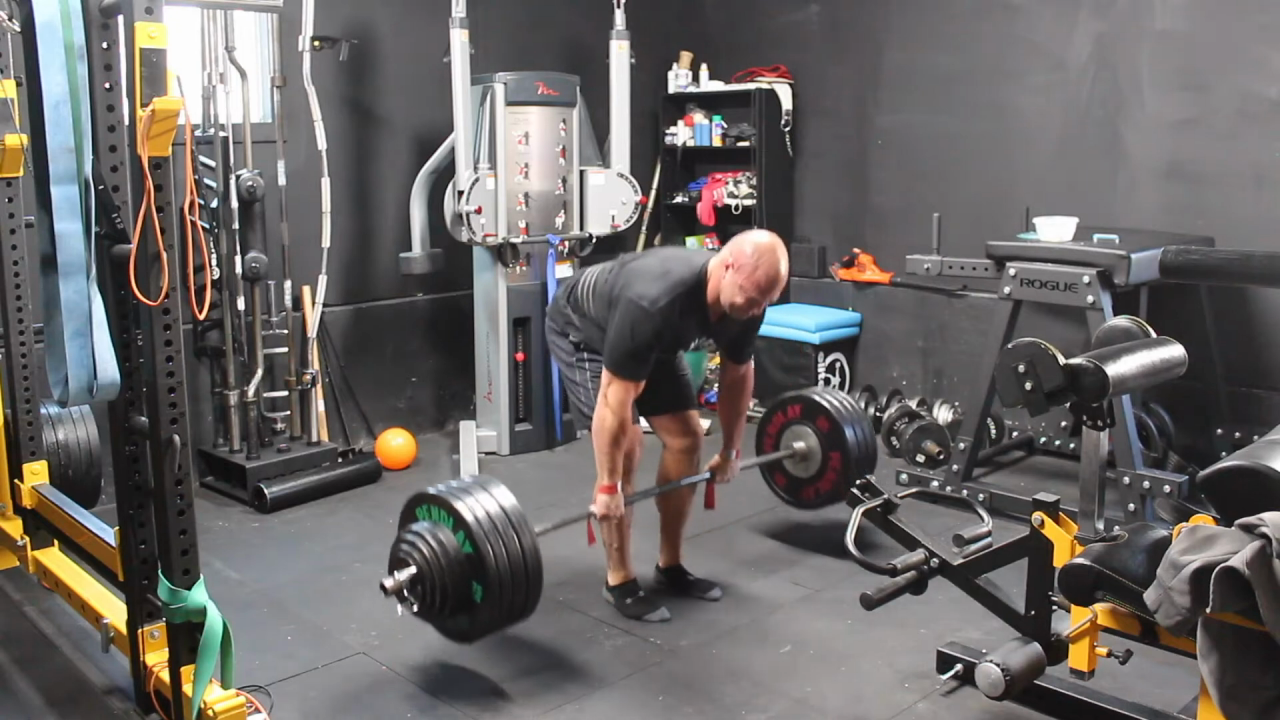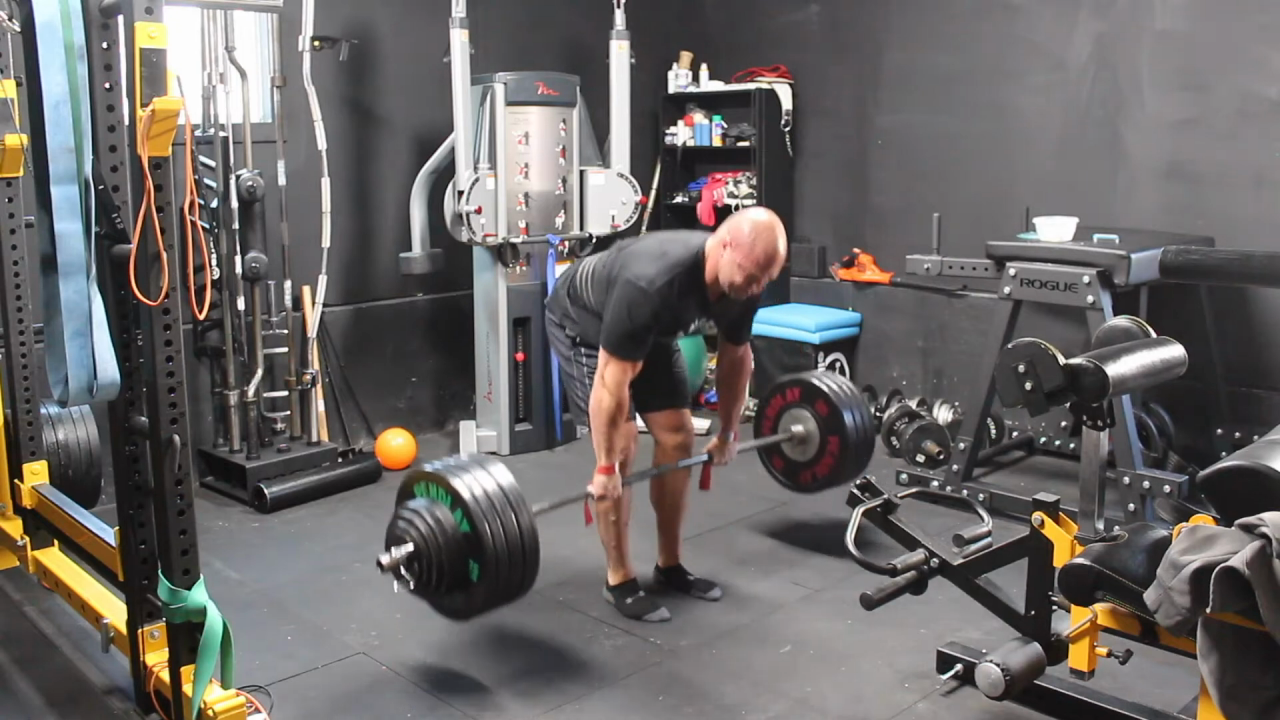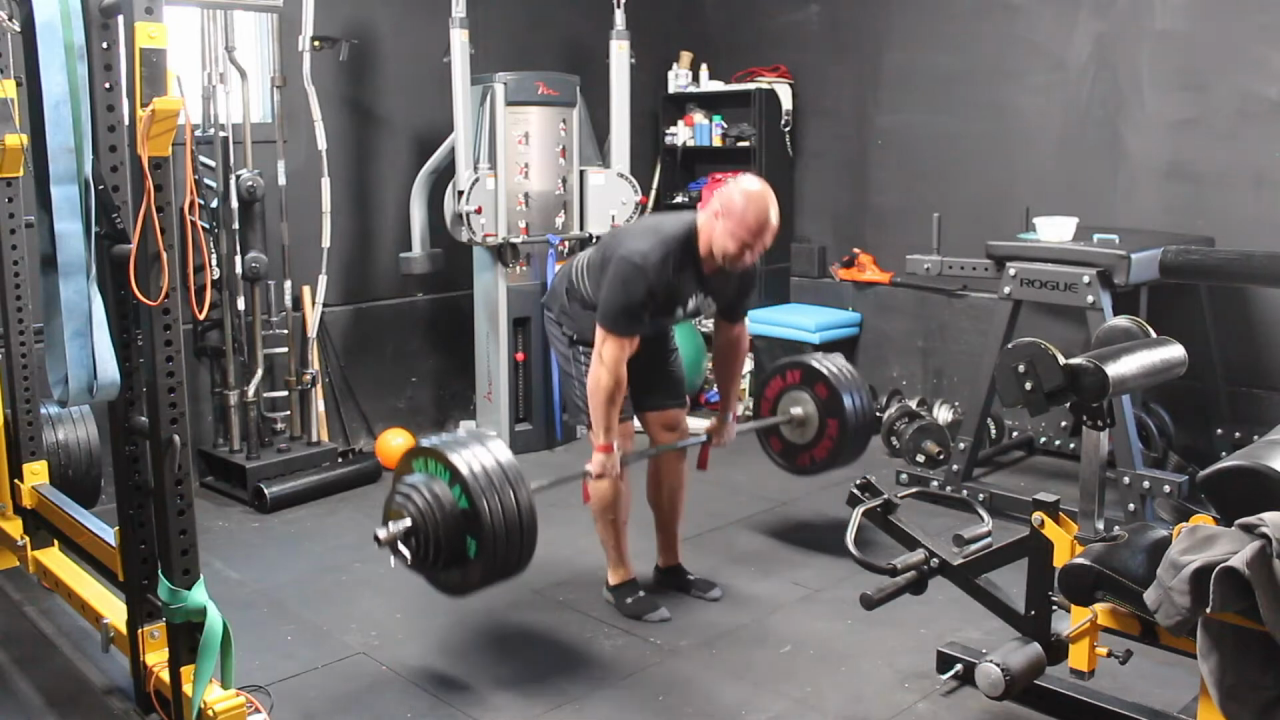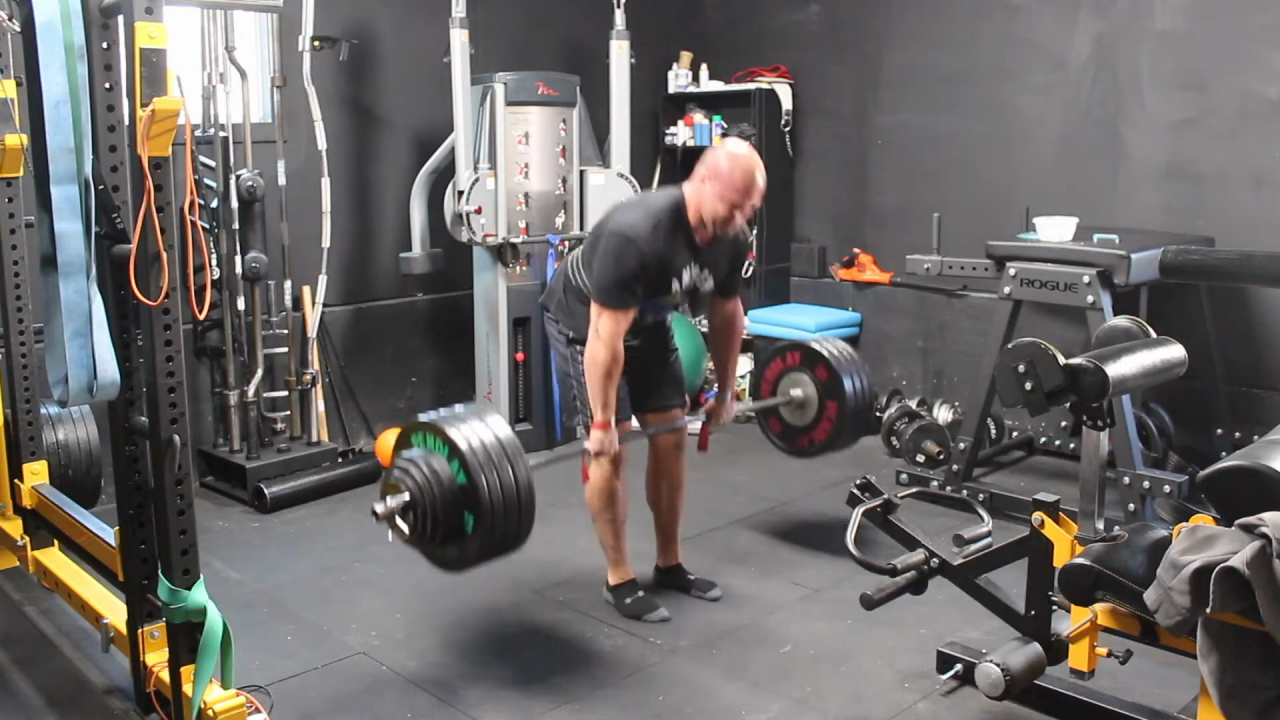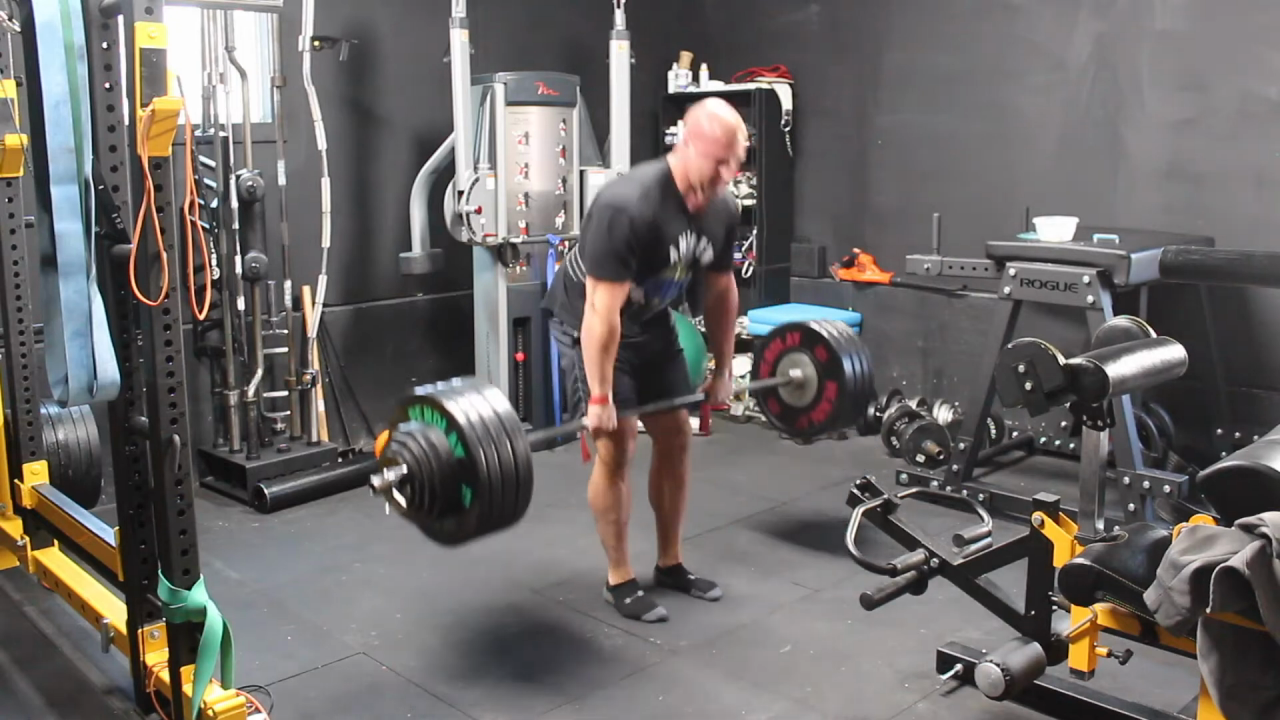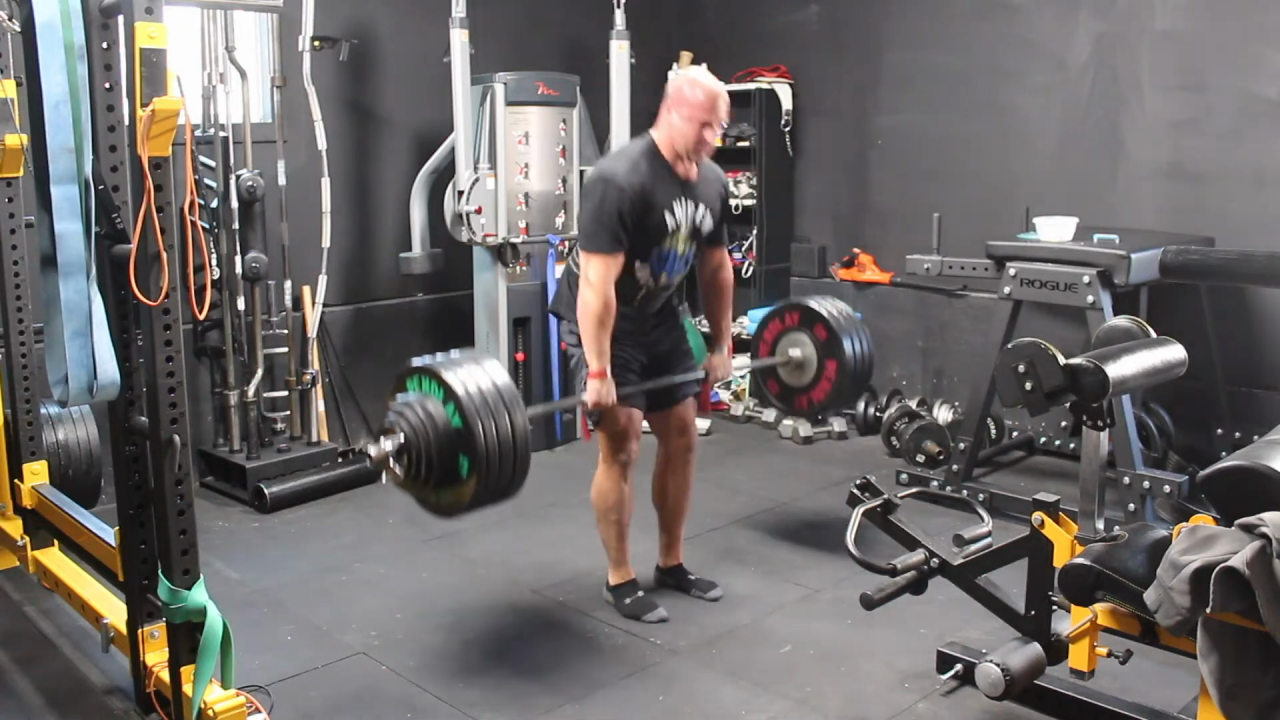
dt=0.1s
person 1, frame 1
left shoulder: (744, 303)
right shoulder: (653, 303)
left elbow: (737, 375)
right elbow: (616, 401)
left wrist: (730, 450)
right wrist: (607, 487)
right hip: (584, 331)
left knee: (686, 438)
right knee: (626, 449)
left ankle: (670, 566)
right ankle: (619, 580)
person 1, frame 2
left shoulder: (741, 288)
right shoulder: (650, 284)
left elbow: (735, 358)
right elbow: (613, 383)
left wrist: (728, 433)
right wrist: (605, 470)
left hip: (651, 337)
right hip: (584, 326)
left knee: (677, 438)
right knee: (622, 446)
left ankle: (670, 566)
right ankle: (620, 580)
person 1, frame 3
left shoulder: (738, 265)
right shoulder: (645, 260)
left elbow: (732, 337)
right elbow: (611, 359)
left wrist: (726, 413)
right wrist: (604, 446)
left hip: (649, 327)
right hip: (584, 323)
left knee: (673, 436)
right knee: (619, 445)
left ankle: (669, 565)
right ankle: (619, 579)
person 1, frame 4
left shoulder: (729, 240)
right shoulder: (635, 235)
left elbow: (727, 316)
right elbow: (606, 337)
left wrist: (725, 393)
right wrist: (601, 424)
left hip: (648, 326)
right hip: (581, 322)
left knee: (670, 440)
right knee: (612, 452)
left ankle: (670, 565)
right ankle: (619, 580)
person 1, frame 5
left shoulder: (722, 210)
right shoulder: (628, 206)
left elbow: (721, 291)
right elbow: (603, 310)
left wrist: (722, 369)
right wrist: (599, 399)
left hip: (651, 323)
right hip: (588, 319)
left knee: (676, 438)
right knee: (615, 445)
left ankle: (670, 564)
right ankle: (619, 579)
person 1, frame 6
left shoulder: (713, 181)
right shoulder: (620, 181)
left elbow: (717, 267)
right elbow: (597, 284)
left wrist: (722, 346)
right wrist: (597, 375)
left hip: (663, 320)
right hip: (605, 326)
left knee: (680, 439)
right knee: (620, 449)
left ankle: (672, 565)
right ankle: (619, 579)
